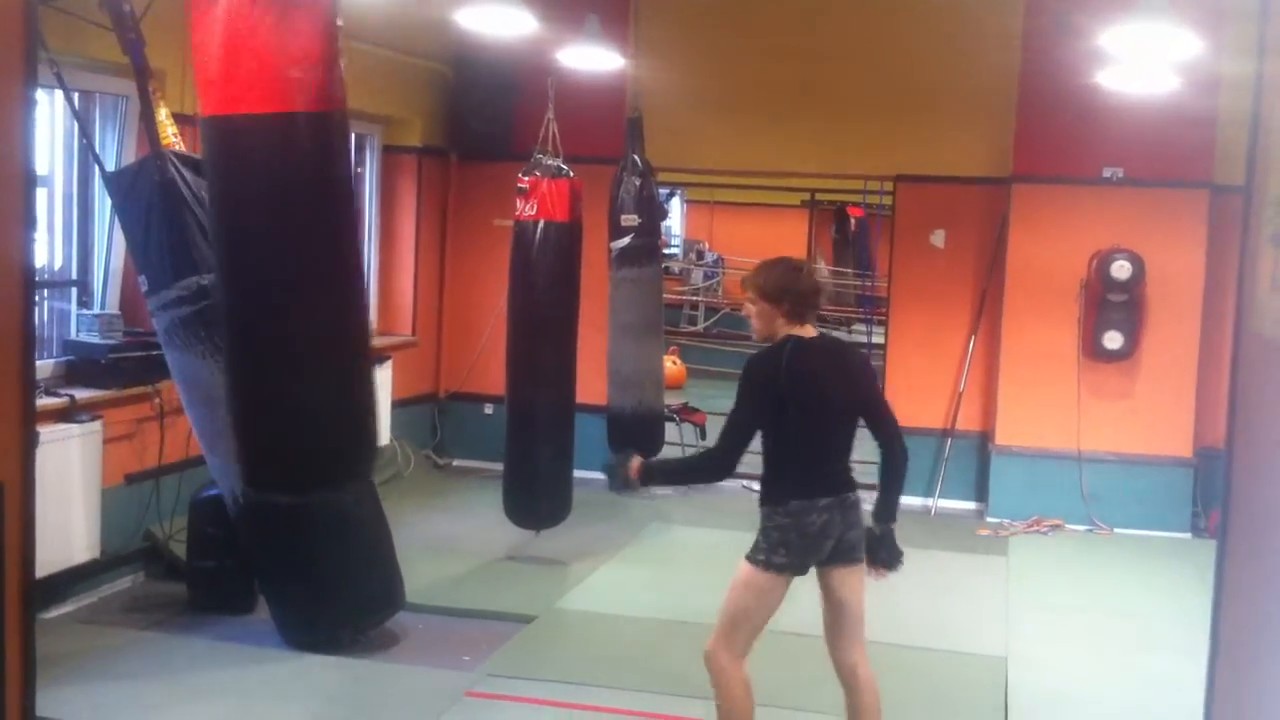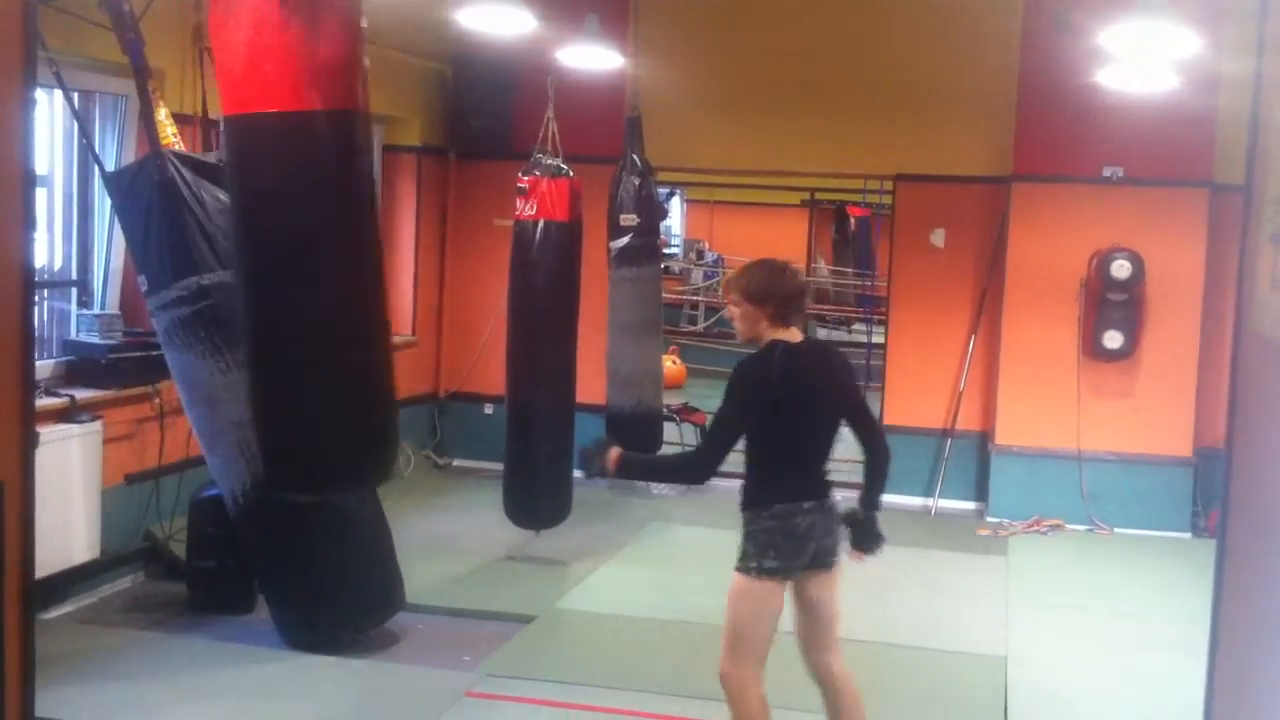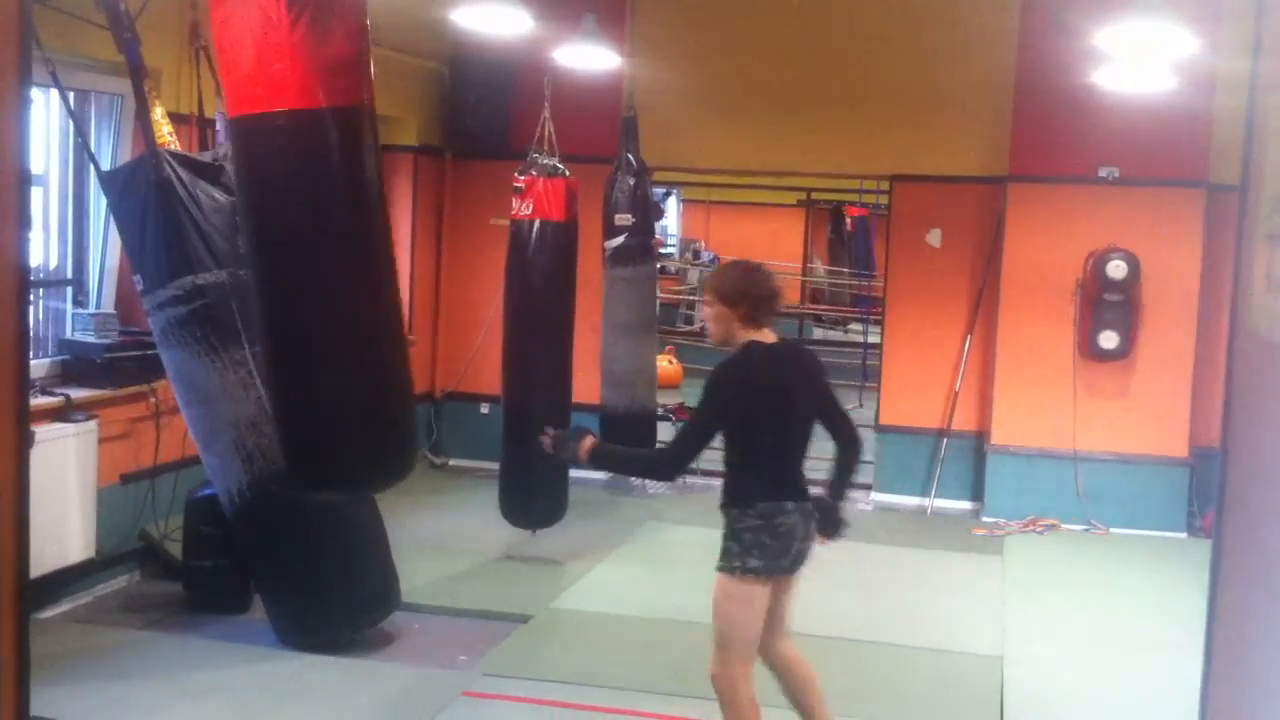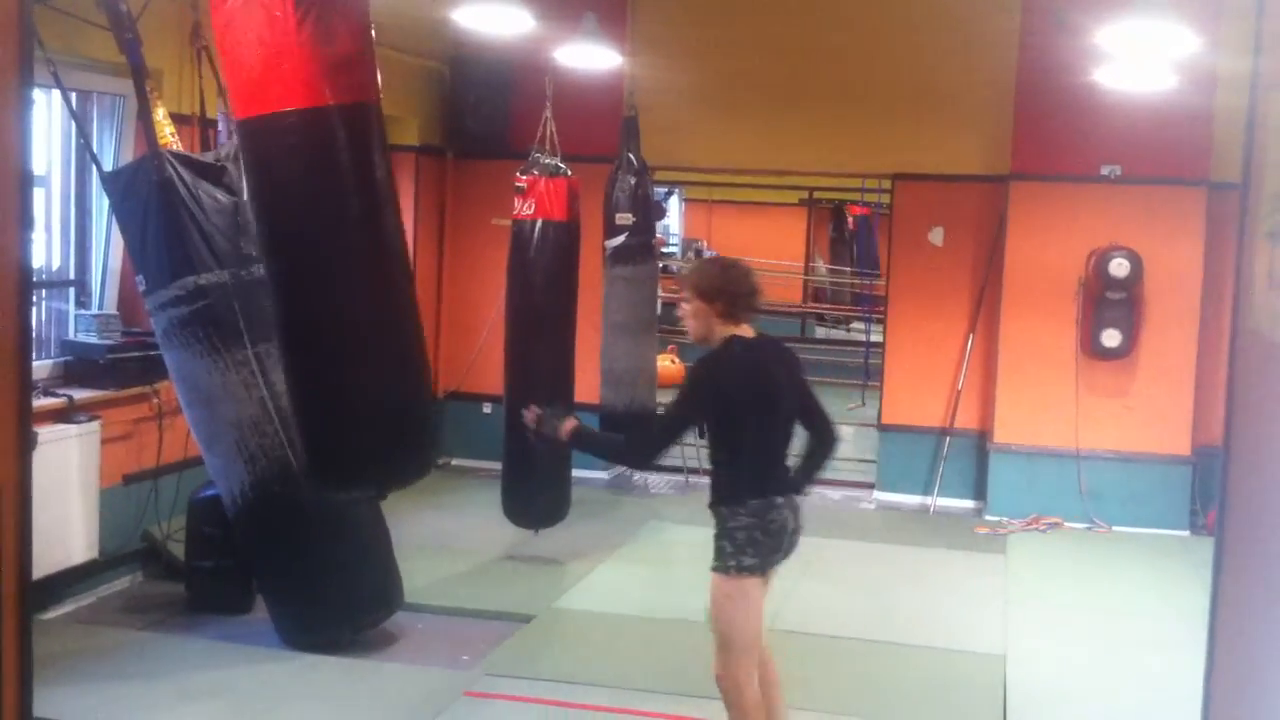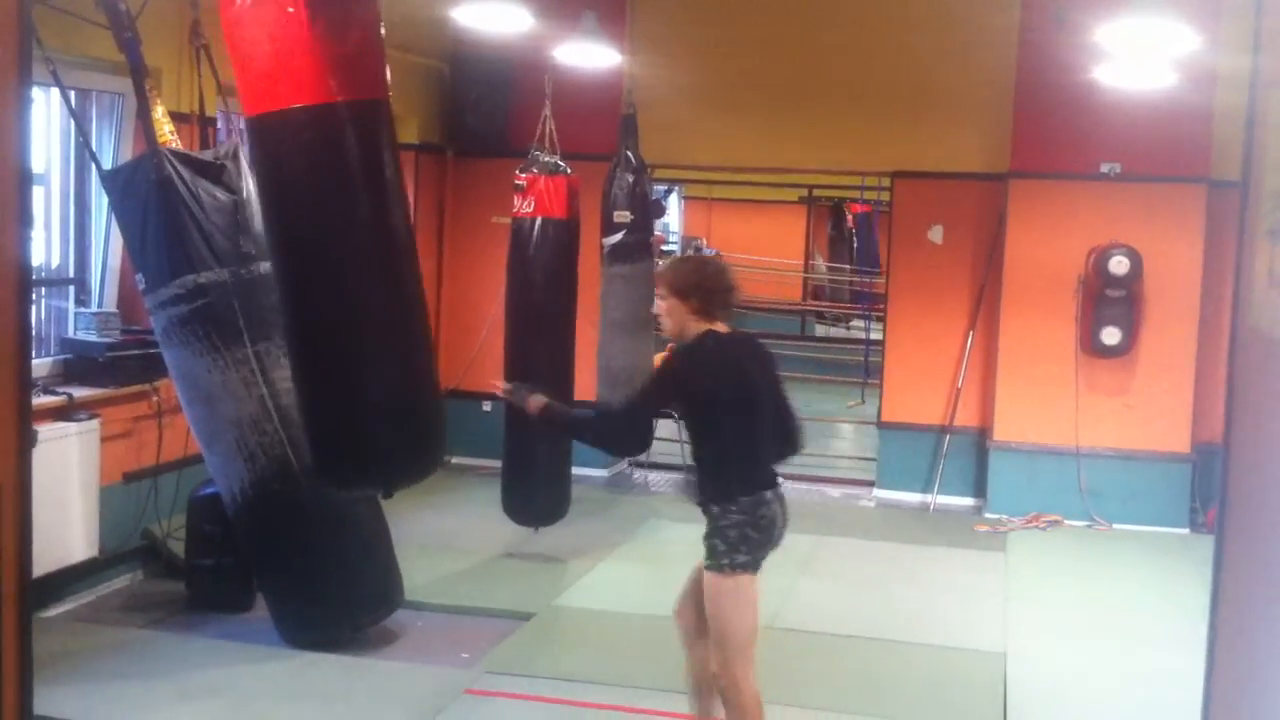
dt=0.1s
person 1, frame 1
left shoulder: (767, 367)
right shoulder: (853, 362)
left elbow: (721, 463)
right elbow: (894, 447)
left wrist: (642, 471)
right wrist: (884, 521)
left hip: (789, 520)
right hip: (844, 516)
left knee: (724, 654)
right knee: (851, 657)
person 1, frame 2
left shoulder: (757, 372)
right shoulder: (831, 362)
left elbow: (699, 467)
right elbow: (877, 446)
left wrist: (617, 461)
right wrist: (867, 512)
left hip: (773, 526)
right hip: (819, 519)
left knee: (737, 670)
right knee: (825, 657)
person 1, frame 3
left shoulder: (735, 374)
right shoulder: (803, 362)
left elbow: (671, 463)
right elbow: (850, 442)
left wrist: (589, 450)
right wrist: (831, 501)
left hip: (755, 524)
right hip: (796, 519)
left knee: (729, 672)
right knee: (774, 644)
person 1, frame 4
left shoulder: (717, 368)
right shoulder: (777, 356)
left elbow: (645, 450)
right elbow: (825, 436)
left wrist: (567, 431)
left hip: (745, 520)
right hip: (777, 512)
left knee: (732, 670)
right knee: (745, 642)
person 1, frame 5
left shoulder: (691, 361)
right shoulder: (751, 353)
left elbow: (619, 434)
right elbow: (788, 440)
left wrist: (539, 406)
left hip: (736, 516)
right hip: (760, 507)
left knee: (730, 669)
right knee: (692, 617)
